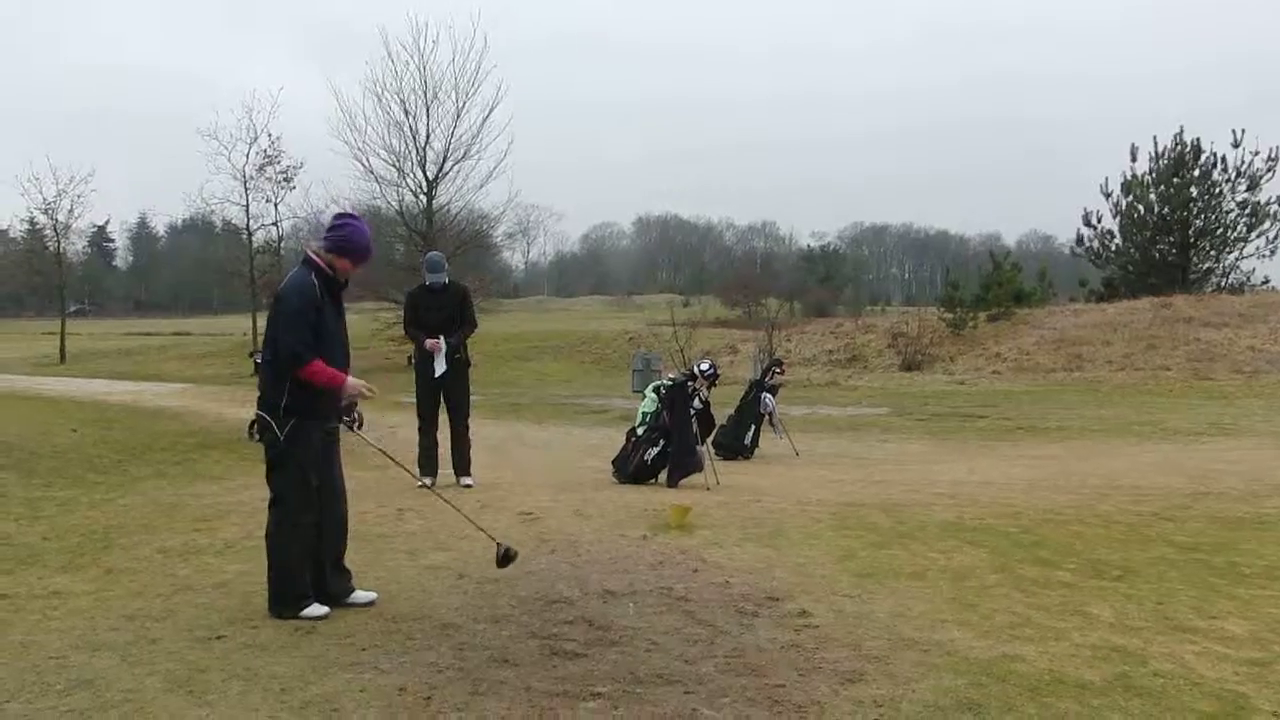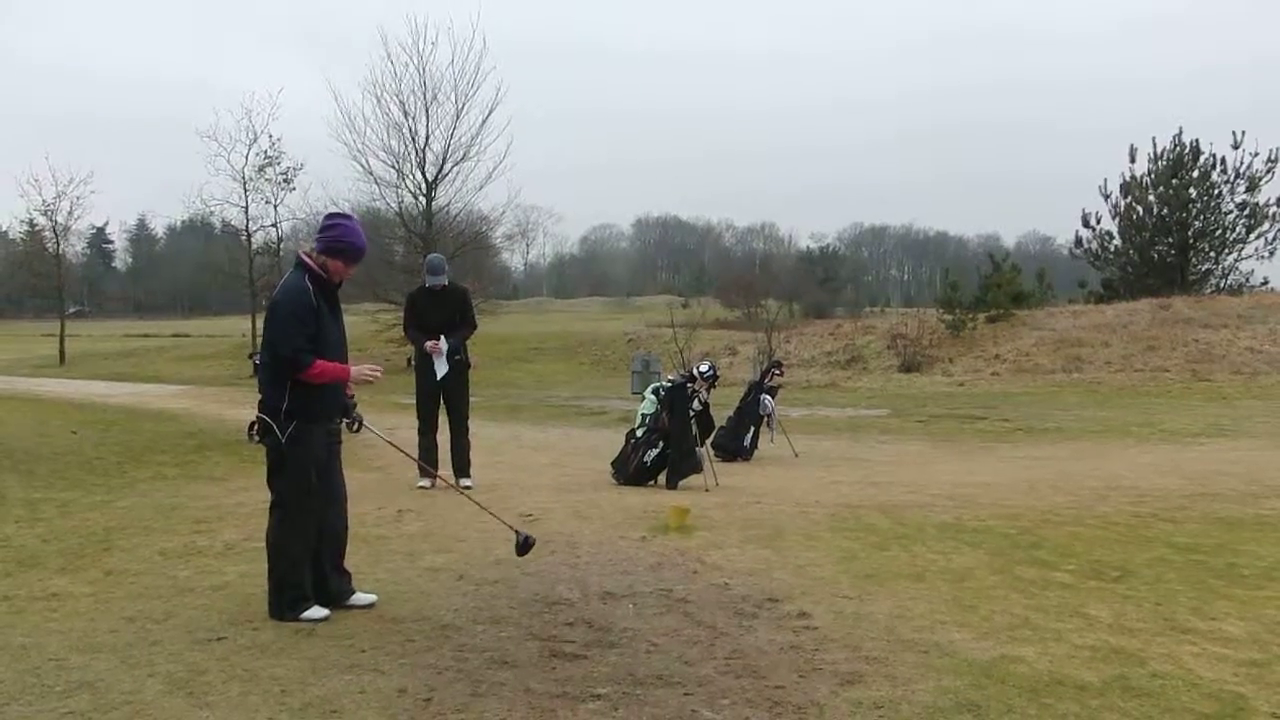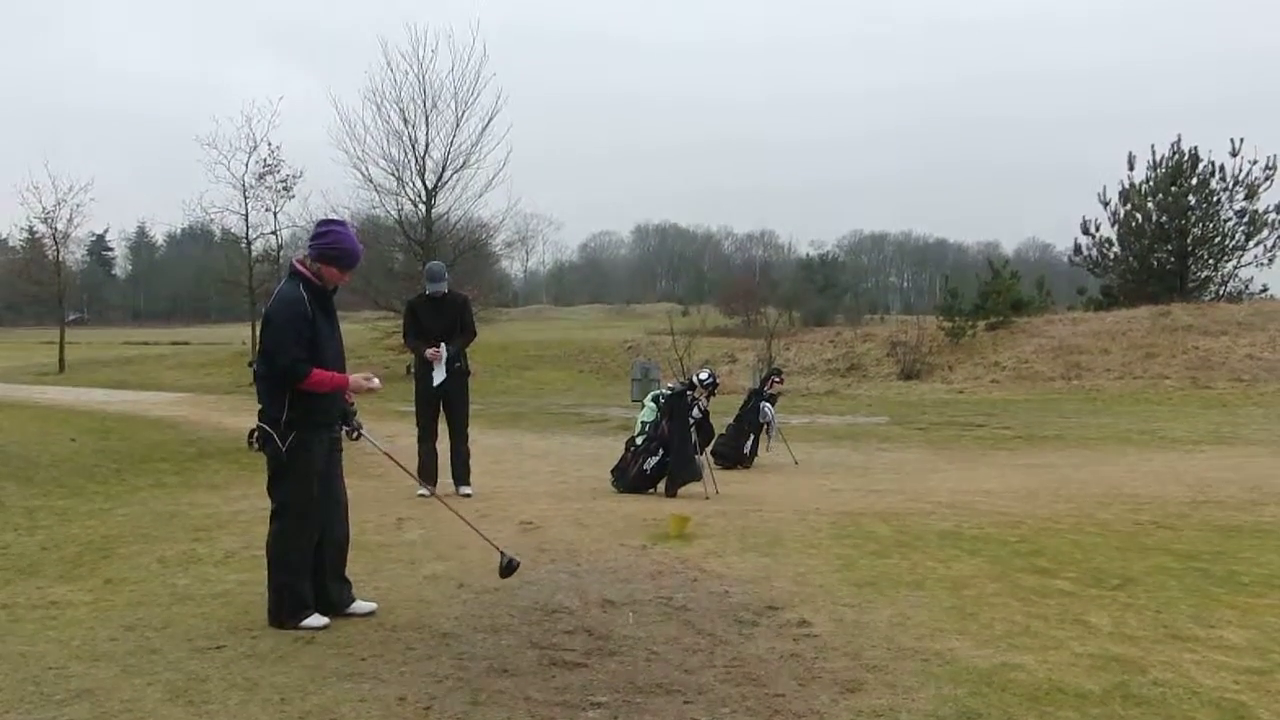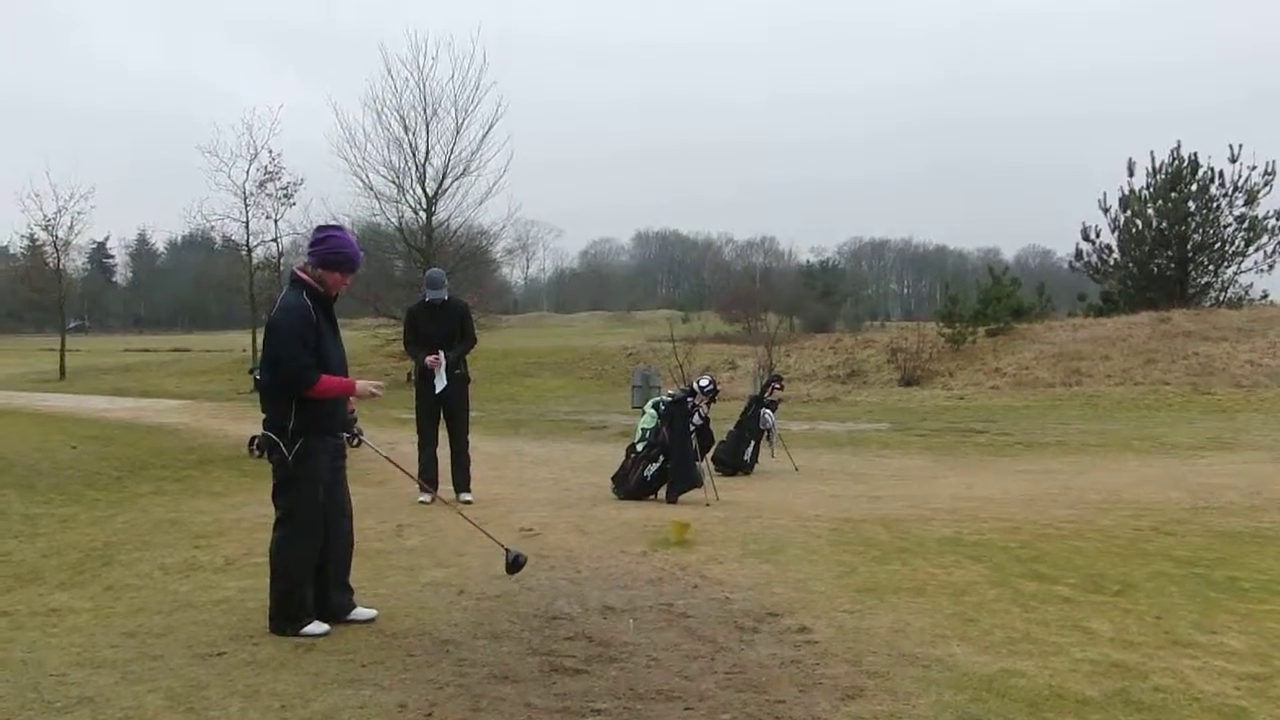
dt=0.5s
person 1, frame 1
left shoulder: (329, 286)
right shoulder: (299, 288)
right elbow: (295, 358)
left wrist: (339, 395)
right wrist: (343, 383)
left hip: (319, 415)
right hip: (291, 417)
left knee: (330, 503)
right knee: (294, 507)
left ankle: (332, 585)
right ankle: (289, 597)
person 1, frame 2
left shoulder: (323, 288)
right shoulder: (294, 292)
right elbow: (296, 361)
left wrist: (341, 393)
right wrist: (347, 374)
left hip: (321, 417)
right hip: (292, 420)
left knee: (330, 505)
right knee: (295, 510)
left ankle: (332, 587)
right ankle: (290, 600)
person 1, frame 3
left shoulder: (320, 295)
right shoulder: (290, 302)
right elbow: (293, 371)
left wrist: (342, 400)
right wrist: (345, 383)
left hip: (322, 425)
right hip: (293, 429)
left knee: (332, 514)
right knee: (296, 518)
left ankle: (333, 595)
right ankle: (289, 608)
person 1, frame 4
left shoulder: (320, 303)
right shoulder: (293, 310)
right elbow: (301, 378)
left wrist: (343, 407)
right wrist: (351, 388)
left hip: (325, 433)
right hip: (298, 437)
left knee: (336, 520)
right knee: (299, 525)
left ankle: (334, 602)
right ankle: (289, 615)
person 2, frame 1
left shoulder: (460, 292)
right shoulder: (415, 295)
left elbow: (470, 324)
right elbow: (409, 327)
left wrist: (453, 342)
right wrist: (424, 341)
left hip: (455, 359)
right hip: (426, 361)
left knee: (459, 418)
right knee: (426, 419)
left ankle: (463, 472)
right ankle: (427, 472)
person 2, frame 2
left shoulder: (460, 293)
right shoulder: (415, 297)
left elbow: (470, 325)
right elbow: (409, 329)
left wrist: (452, 343)
right wrist: (423, 343)
left hip: (455, 361)
right hip: (425, 363)
left knee: (459, 419)
right knee: (426, 420)
left ankle: (463, 473)
right ankle: (427, 473)
person 2, frame 3
left shoulder: (461, 301)
right shoulder: (414, 304)
left elbow: (470, 333)
right elbow: (409, 337)
left wrist: (451, 350)
right wrist: (424, 351)
left hip: (455, 369)
right hip: (425, 371)
left knee: (459, 427)
right knee: (426, 429)
left ankle: (462, 481)
right ankle: (427, 481)
person 2, frame 4
left shoulder: (460, 308)
right shoulder: (414, 311)
left elbow: (470, 340)
right elbow: (409, 344)
left wrist: (451, 357)
right wrist: (424, 358)
left hip: (455, 376)
right hip: (426, 378)
left knee: (459, 435)
right knee: (426, 436)
left ankle: (463, 488)
right ankle: (427, 487)
